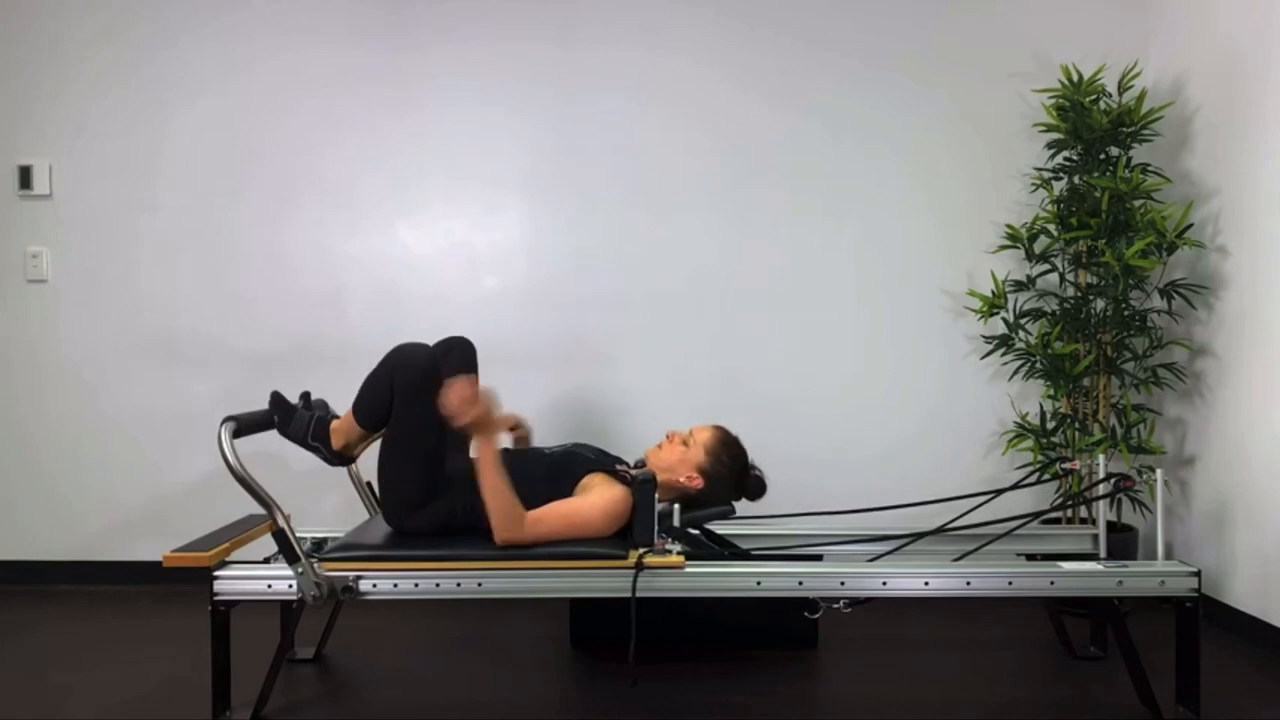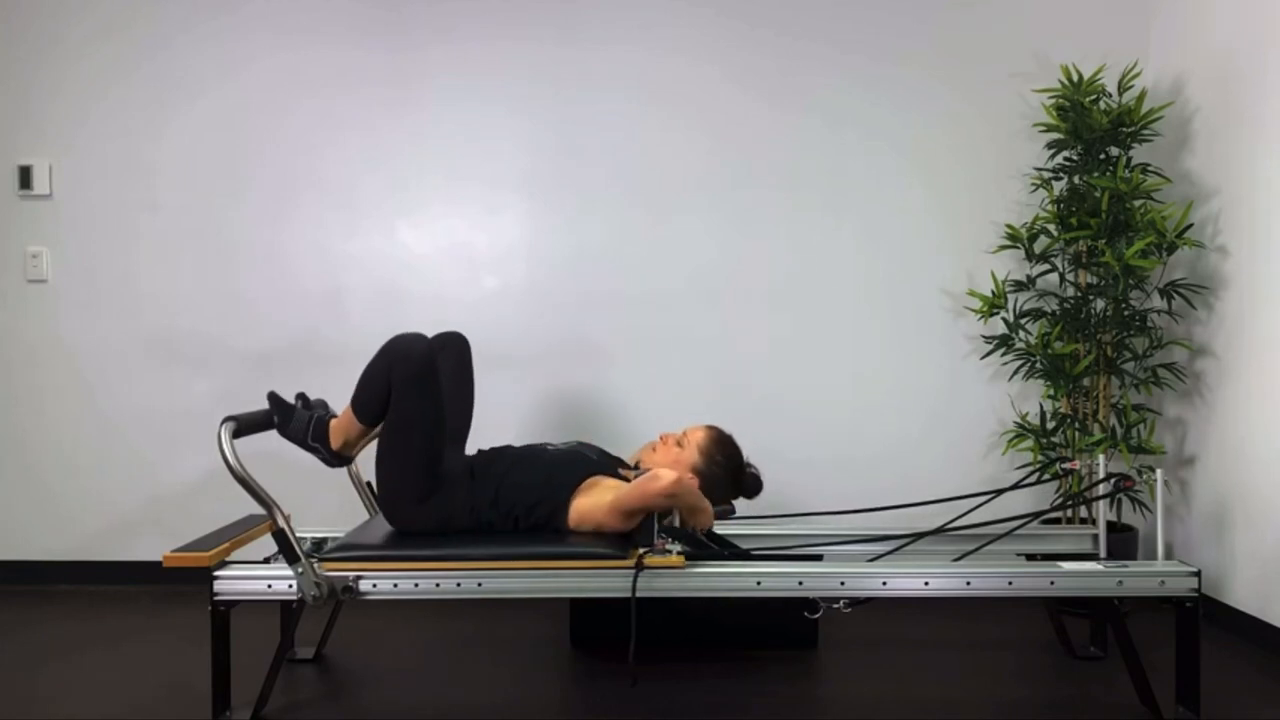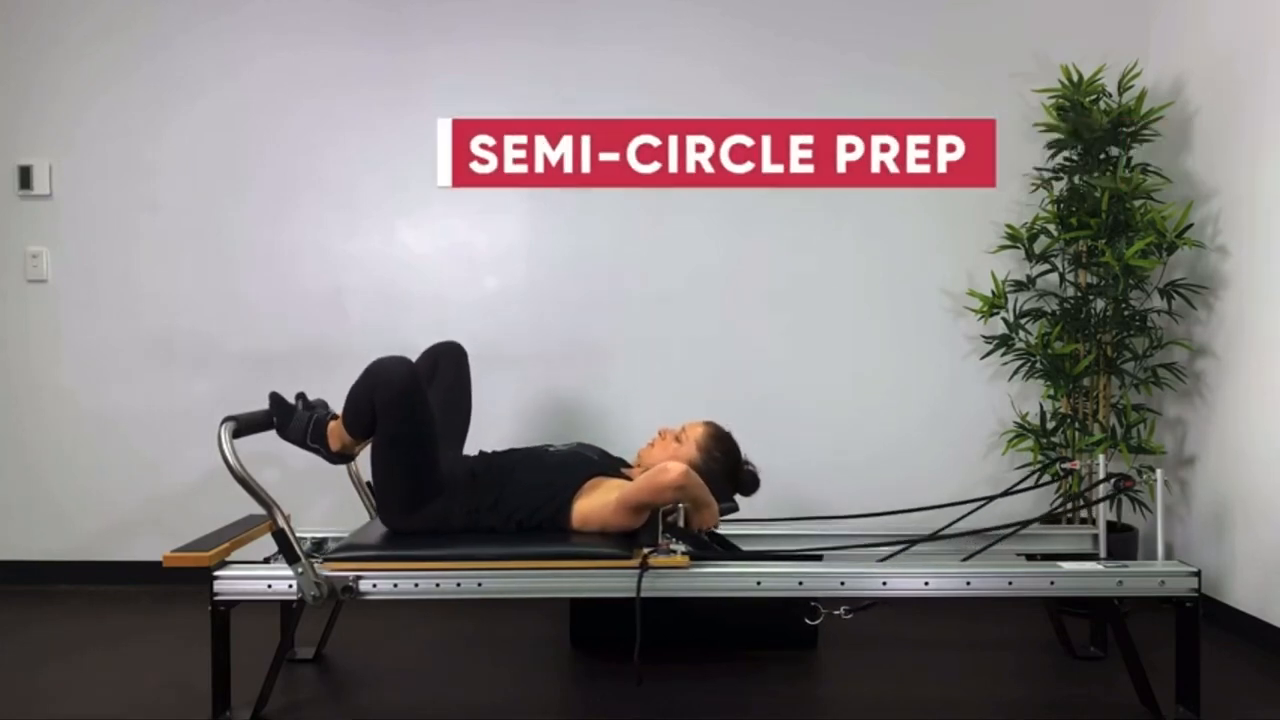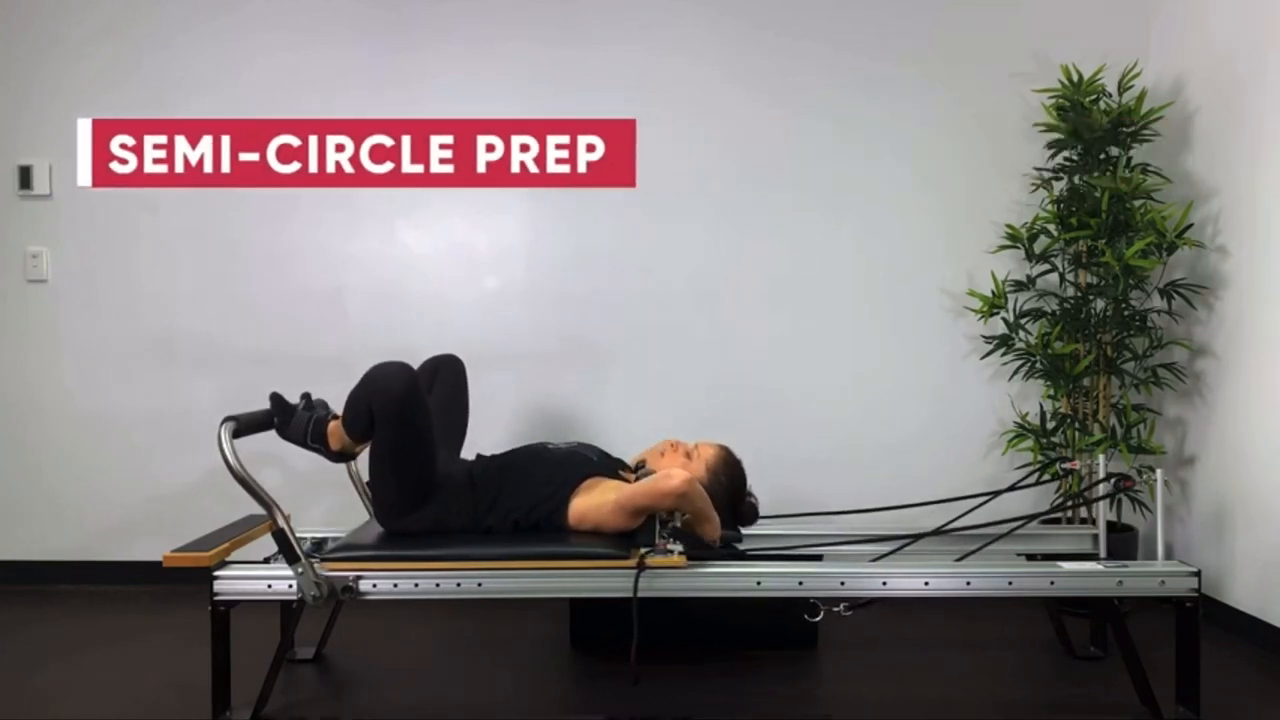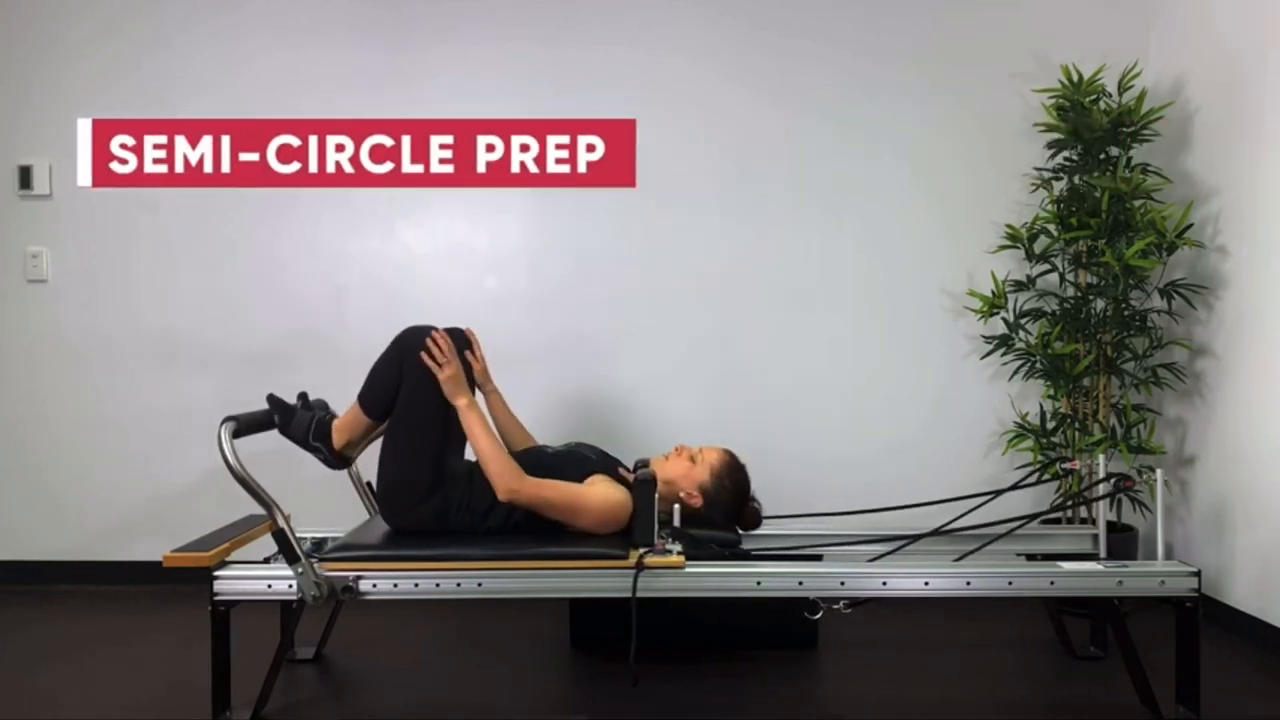
dt=1s
person 1, frame 1
left shoulder: (616, 504)
right shoulder: (627, 478)
left elbow: (511, 530)
left wrist: (485, 436)
right wrist: (517, 436)
left hip: (426, 506)
right hip: (451, 481)
left knee: (414, 360)
right knee: (454, 350)
left ankle: (334, 438)
right ankle: (344, 432)
person 1, frame 2
left shoulder: (621, 508)
right shoulder: (625, 474)
left elbow: (664, 483)
left wrist: (697, 510)
left hip: (425, 502)
right hip: (454, 478)
left knee: (410, 351)
right knee: (448, 345)
left ankle: (334, 438)
right ankle: (340, 430)
person 1, frame 3
left shoulder: (624, 505)
right shoulder: (624, 476)
left elbow: (671, 477)
left wrist: (704, 508)
left hip: (425, 506)
right hip: (451, 479)
left knee: (394, 375)
right knee: (447, 355)
left ankle: (331, 439)
right ankle: (342, 429)
person 1, frame 4
left shoulder: (623, 508)
right shoulder: (626, 474)
left elbow: (675, 484)
right elbow: (660, 464)
left wrist: (705, 520)
left hip: (424, 507)
right hip: (452, 481)
left knee: (394, 379)
right knee: (445, 367)
left ankle: (332, 437)
right ankle: (339, 428)
person 1, frame 5
left shoulder: (615, 505)
right shoulder: (625, 483)
left elbow: (513, 488)
right elbow: (536, 461)
left wrist: (461, 400)
right wrist: (487, 387)
left hip: (426, 504)
right hip: (451, 485)
left knee: (421, 345)
right knee: (445, 344)
left ankle: (334, 439)
right ankle: (339, 432)
